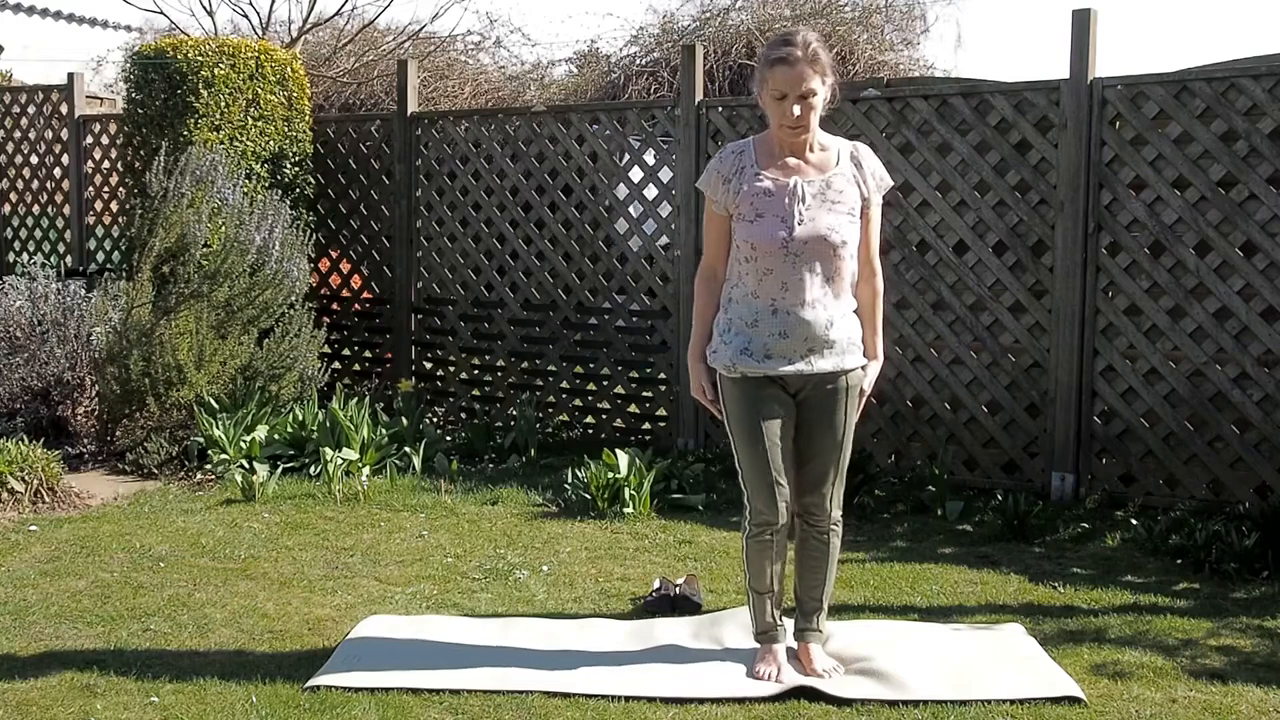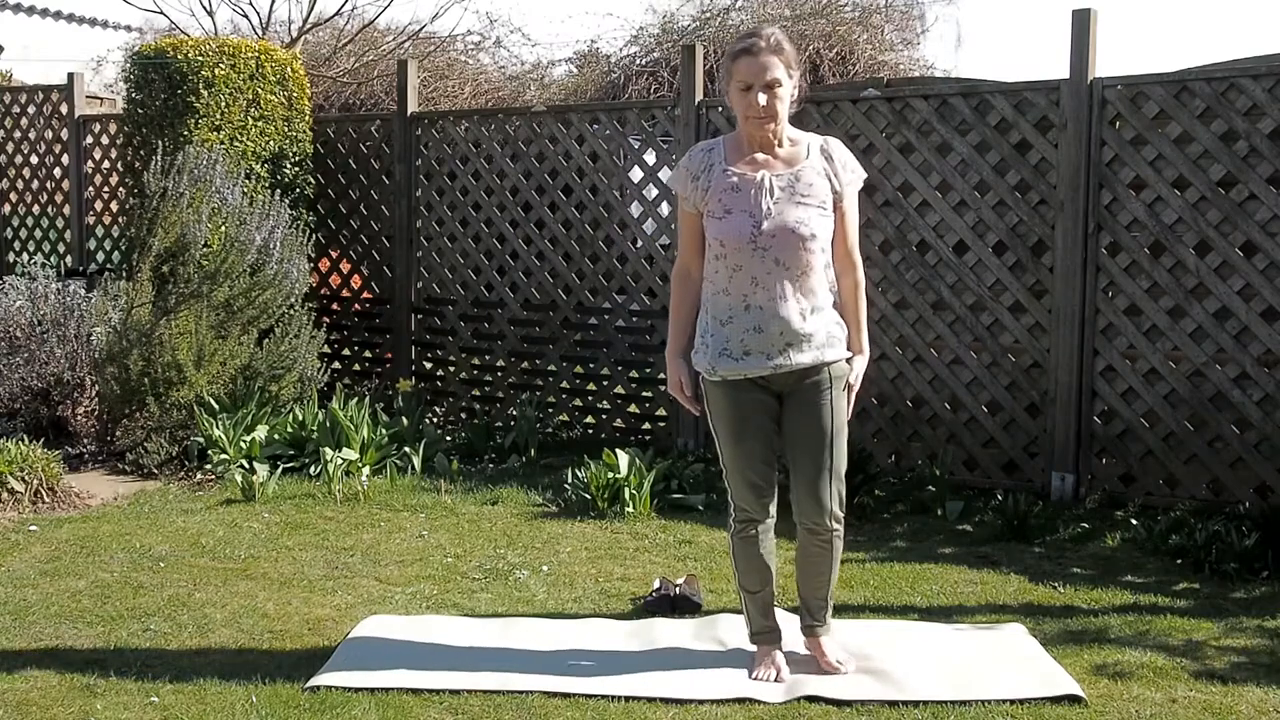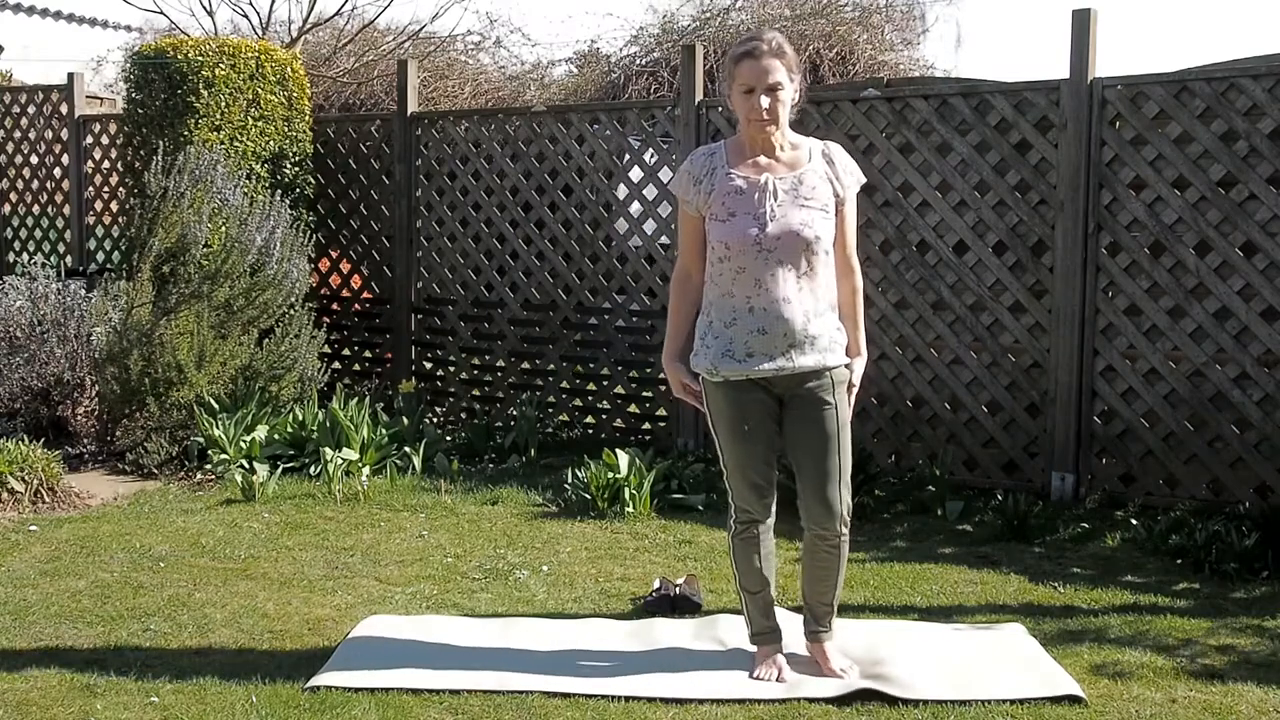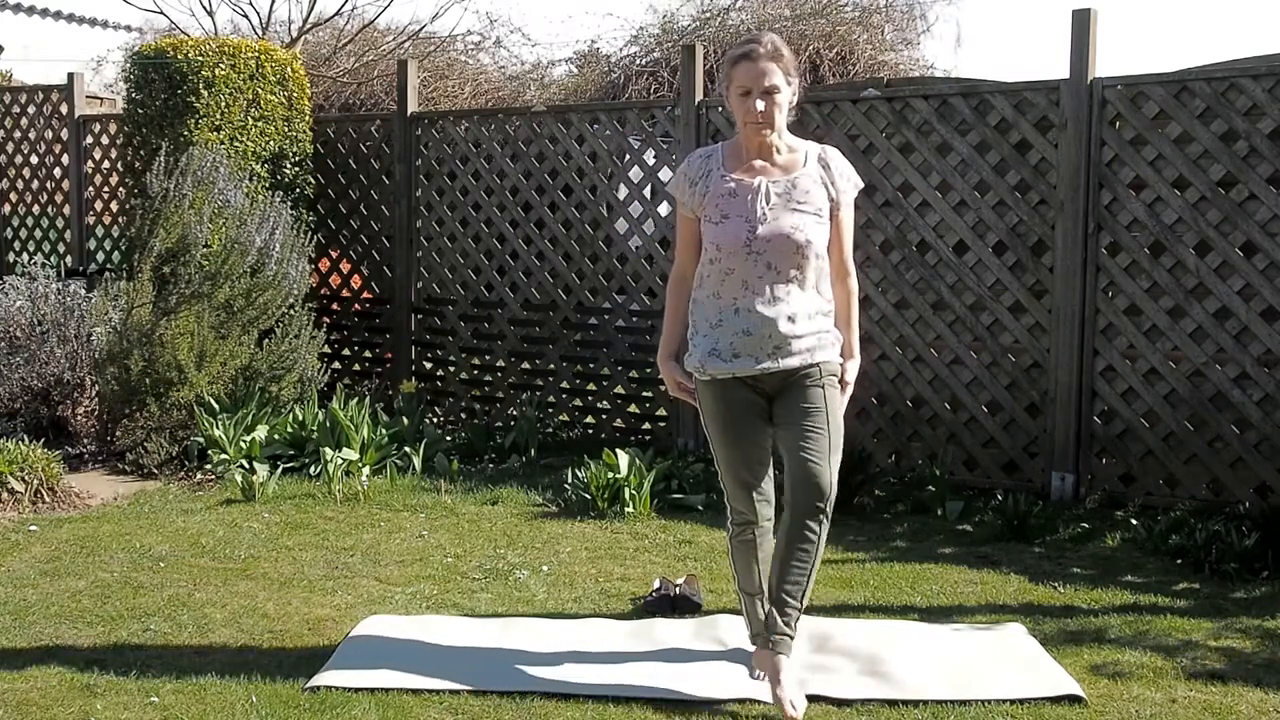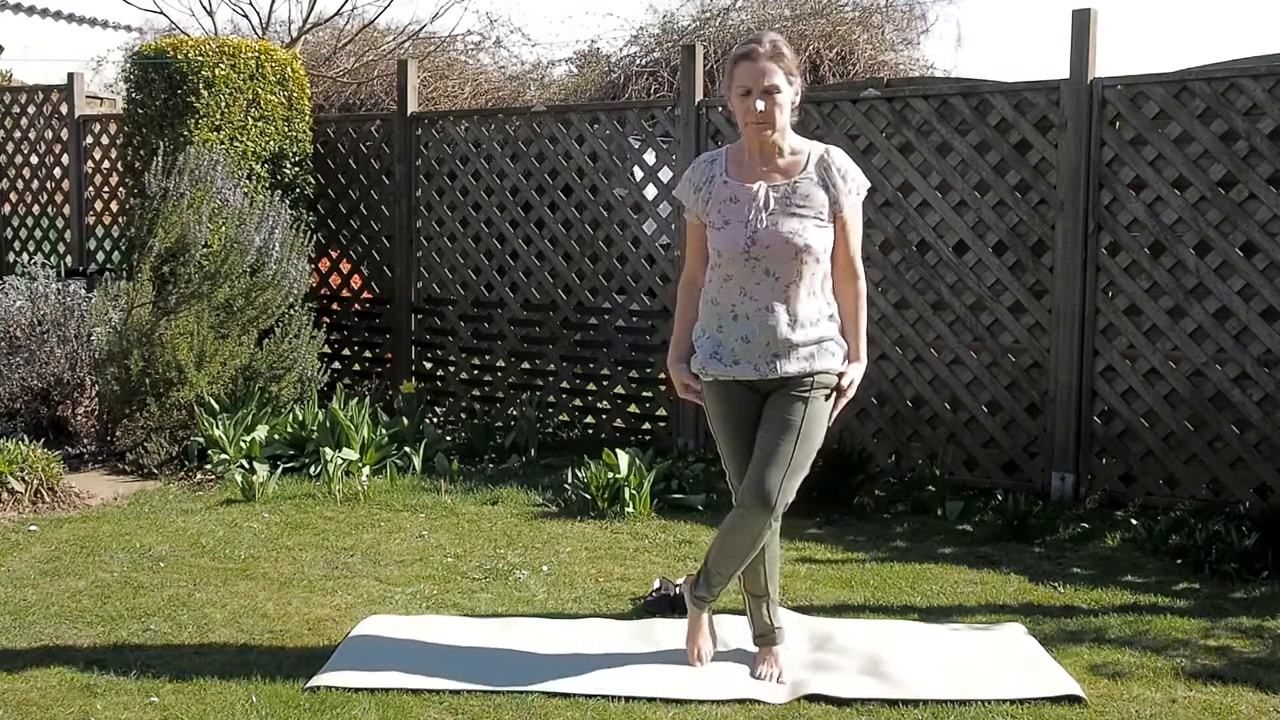
dt=0.7s
person 1, frame 1
left shoulder: (857, 166)
right shoulder: (733, 167)
left elbow: (868, 272)
right elbow: (712, 270)
left wrist: (873, 354)
right wrist: (697, 355)
left hip: (833, 365)
right hip: (750, 367)
left knee: (822, 511)
right knee: (768, 511)
left ankle: (811, 636)
right ankle: (768, 638)
person 1, frame 2
left shoulder: (829, 160)
right shoulder: (702, 167)
left elbow: (848, 265)
right elbow: (688, 270)
left wrist: (859, 349)
right wrist: (676, 354)
left hip: (816, 360)
right hip: (731, 366)
left knee: (822, 507)
right knee: (751, 509)
left ankle: (818, 627)
right ankle: (765, 639)
person 1, frame 3
left shoulder: (830, 165)
right shoulder: (704, 170)
left elbow: (847, 269)
right elbow: (689, 272)
left wrist: (858, 351)
right wrist: (674, 356)
left hip: (816, 365)
right hip: (732, 369)
left knee: (830, 511)
right knee: (751, 509)
left ankle: (820, 631)
right ankle: (765, 639)
person 1, frame 4
left shoulder: (827, 169)
right shoulder: (700, 173)
left elbow: (842, 271)
right elbow: (684, 272)
left wrist: (851, 352)
right wrist: (668, 354)
left hip: (807, 361)
right hip: (724, 367)
left knee: (815, 490)
right knee: (749, 507)
left ankle: (781, 643)
right ankle: (761, 637)
person 1, frame 5
left shoulder: (831, 171)
right shoulder: (706, 176)
left elbow: (850, 274)
right elbow: (694, 275)
left wrist: (857, 355)
right wrist: (678, 354)
left hip: (808, 366)
right hip: (726, 367)
left knee: (766, 500)
right knee: (755, 502)
left ankle: (700, 591)
right ankle: (768, 636)
